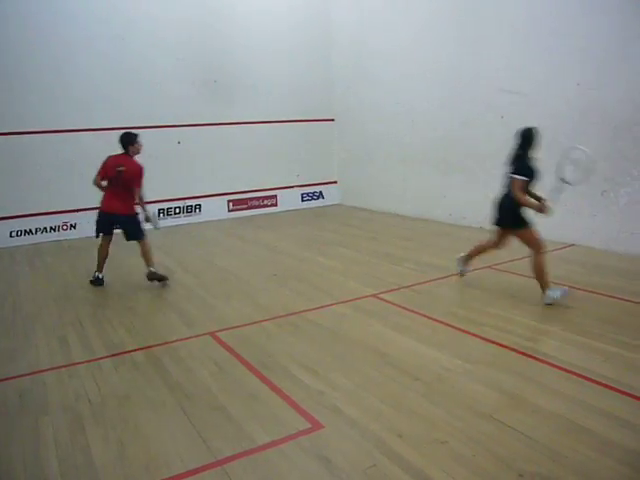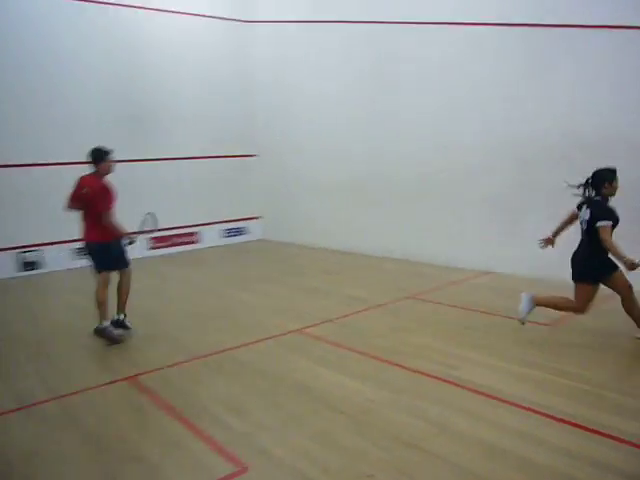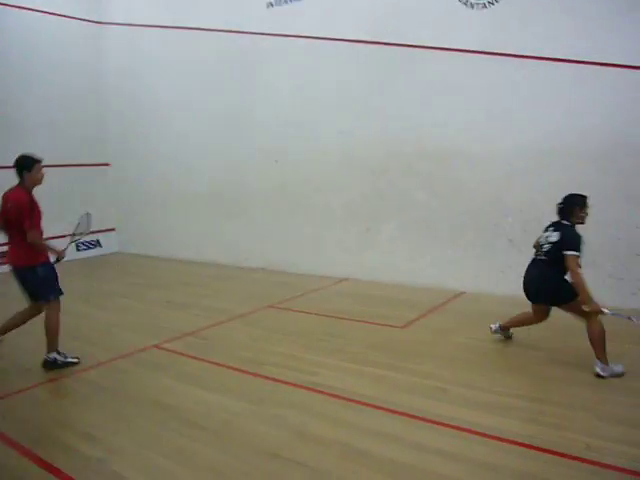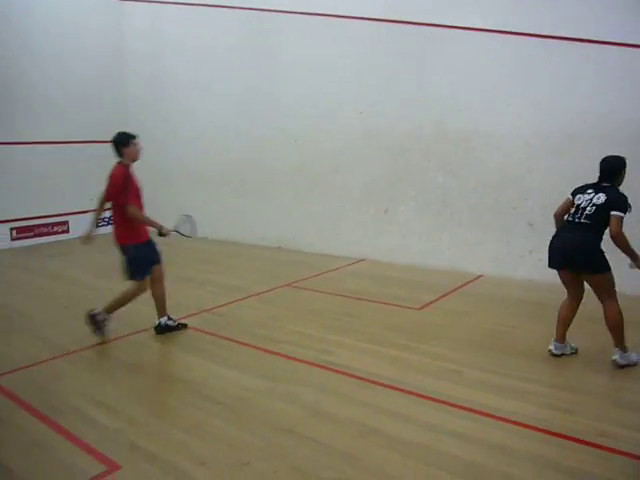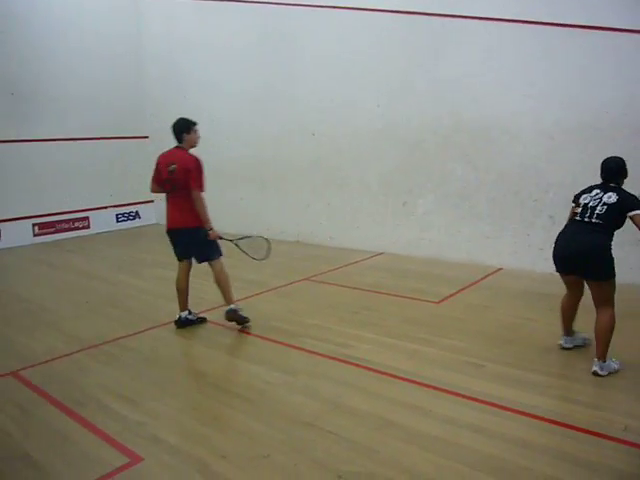
dt=0.4s
person 1, frame 1
left shoulder: (110, 160)
right shoulder: (137, 167)
left elbow: (96, 181)
right elbow: (137, 193)
right wrist: (145, 212)
left hip: (107, 209)
right hip: (127, 211)
left knee: (105, 241)
right knee: (142, 240)
left ankle: (98, 275)
right ankle: (151, 271)
person 1, frame 2
left shoulder: (83, 181)
right shoulder: (101, 187)
left elbow: (71, 204)
right elbow: (106, 218)
right wrist: (123, 233)
left hip: (90, 239)
right hip: (105, 239)
left knee: (103, 279)
right knee: (125, 272)
left ankle: (103, 324)
right ankle: (120, 317)
person 1, frame 3
right shoulder: (27, 200)
right elbow: (32, 237)
right wrist: (54, 250)
left hip: (19, 261)
right hip: (33, 262)
left knee: (35, 307)
right knee: (53, 305)
right ankle: (52, 355)
person 1, frame 4
left shoulder: (117, 173)
right shoulder: (124, 175)
left elbow: (102, 203)
right elbow: (133, 211)
left wrist: (92, 228)
right wrist: (159, 226)
left hip: (136, 236)
right hip: (133, 237)
left knee: (156, 273)
right knee: (140, 285)
left ankle: (164, 319)
right ankle: (100, 314)
person 1, frame 5
left shoulder: (163, 158)
right shoulder: (192, 161)
left elbow: (154, 188)
right elbow: (197, 197)
right wrist: (210, 227)
left hip: (173, 224)
right hip: (193, 224)
left knee: (184, 265)
right knee: (216, 263)
left ankle: (184, 314)
right ankle: (231, 308)
person 2, frame 1
left shoulder: (520, 159)
right shoulder: (524, 164)
right elbow: (516, 193)
left wrist: (536, 197)
right wrist: (535, 205)
left hip: (507, 208)
right hip: (511, 211)
left knee: (498, 242)
right knee: (538, 248)
left ankle: (464, 260)
right ankle: (548, 292)
person 2, frame 2
left shoulder: (588, 203)
right shoulder: (604, 209)
left elbow: (568, 220)
right elbow: (606, 239)
left wrist: (553, 236)
right wrist: (625, 260)
left hip: (595, 259)
right hip: (589, 261)
right knee: (579, 307)
right ankle: (532, 300)
person 2, frame 3
left shoulder: (553, 227)
right shoulder: (573, 237)
left elbow: (536, 246)
right elbow: (572, 270)
right wrist: (588, 300)
left hip: (531, 278)
right hip: (550, 282)
left knee: (540, 314)
right knee: (592, 315)
left ankle: (500, 327)
right ankle: (603, 366)
person 2, frame 4
left shoulder: (583, 189)
right shoulder: (618, 198)
left elbow: (558, 214)
right elbow: (615, 234)
left hip: (559, 243)
right hip: (585, 248)
left knee: (574, 296)
right knee: (609, 299)
left ankle: (559, 343)
right ankle: (622, 352)
person 2, frame 5
left shoulder: (586, 192)
left hip: (564, 243)
right hip: (594, 249)
left knee: (573, 291)
right knee: (605, 307)
left ankle: (568, 337)
right ankle: (601, 362)
